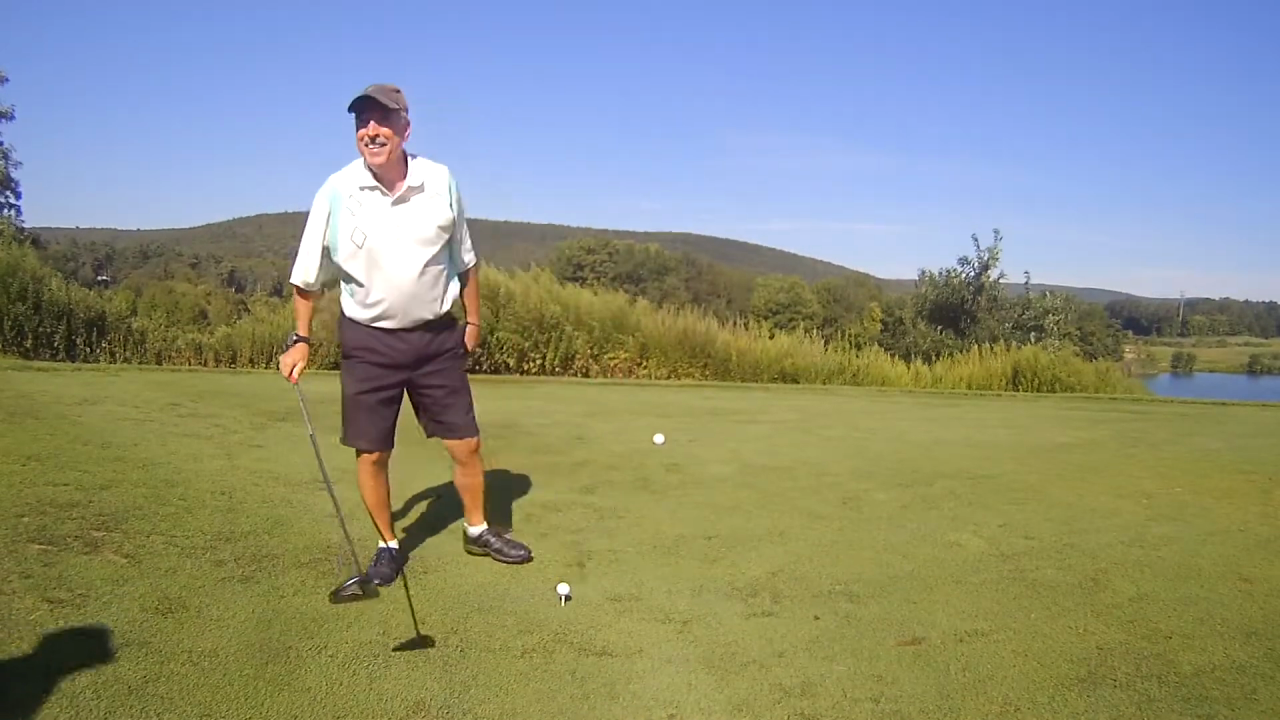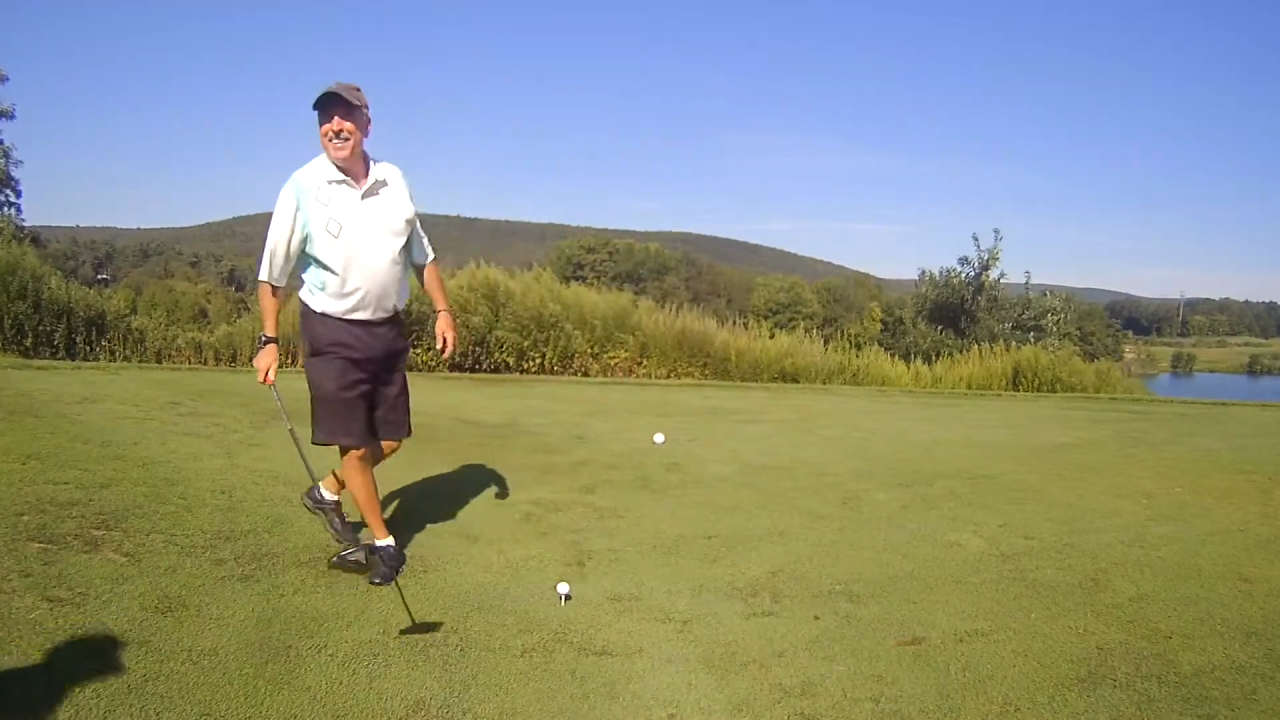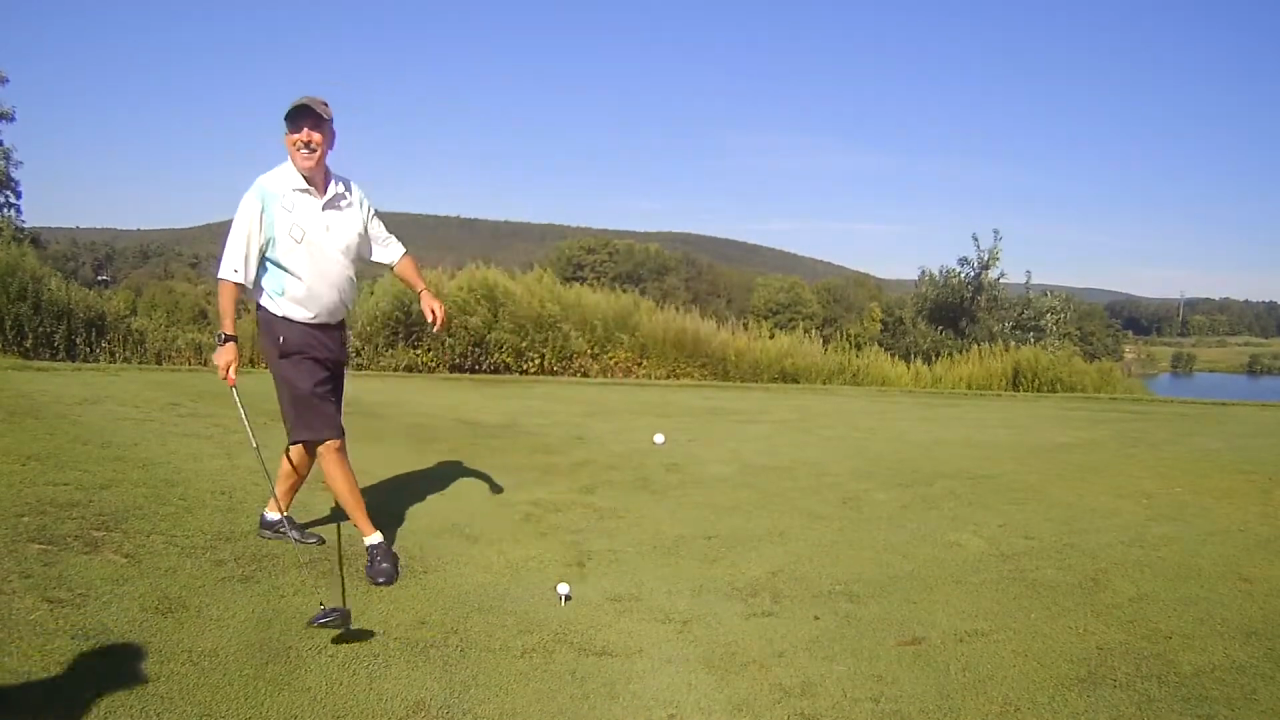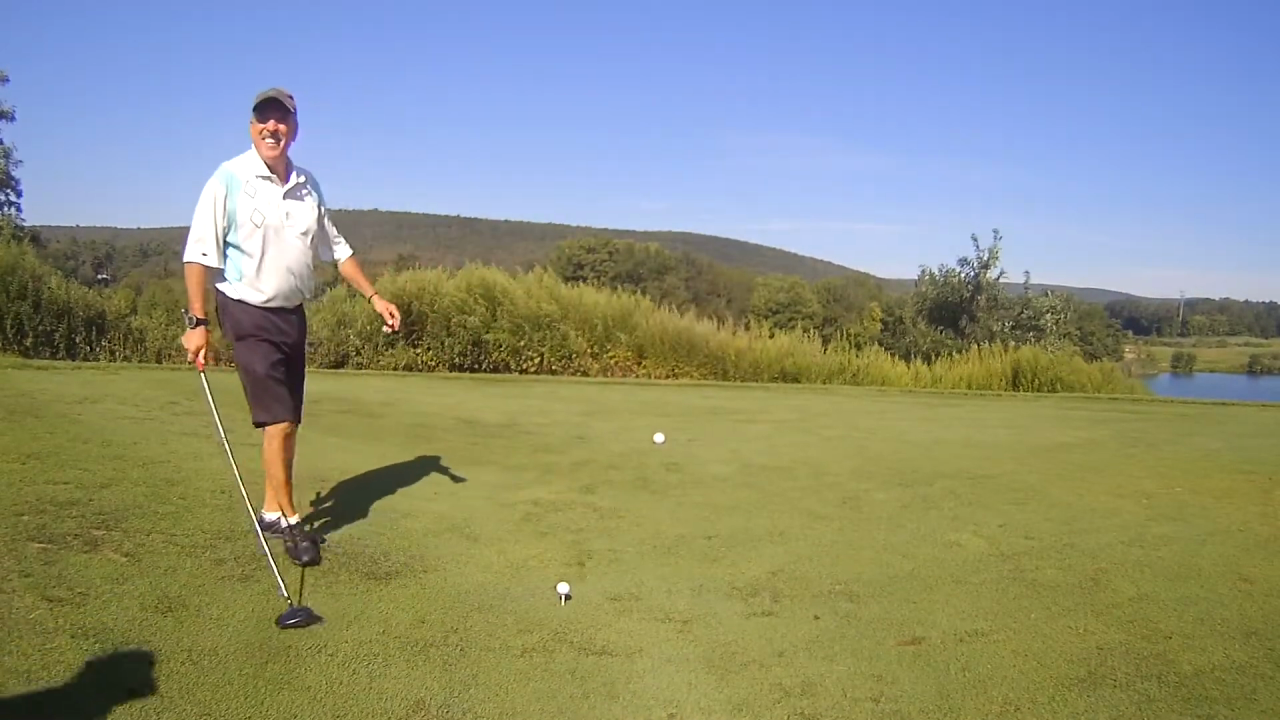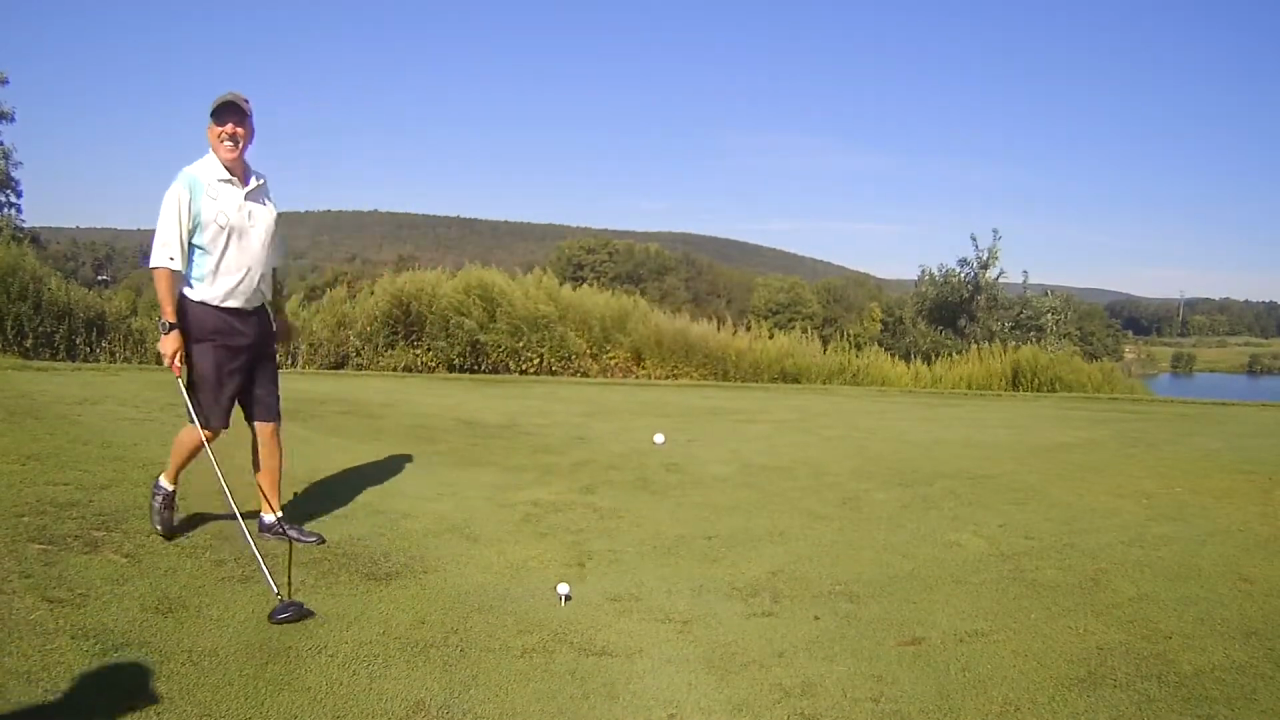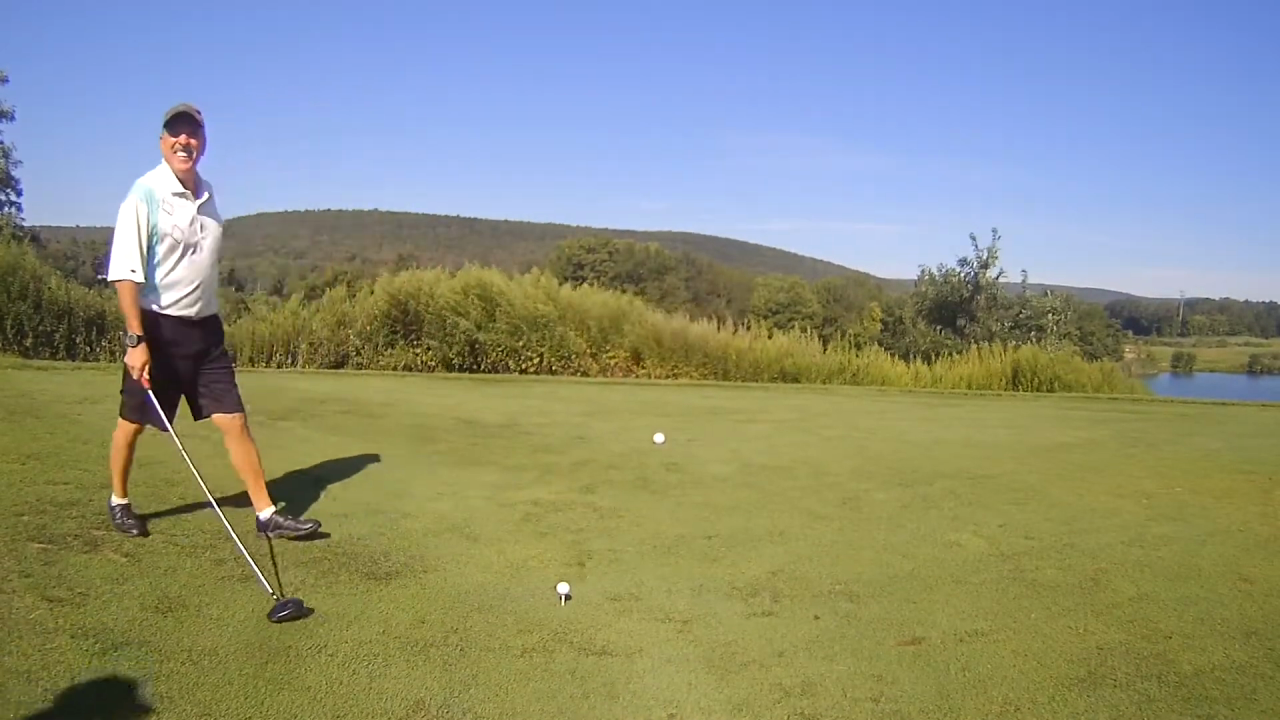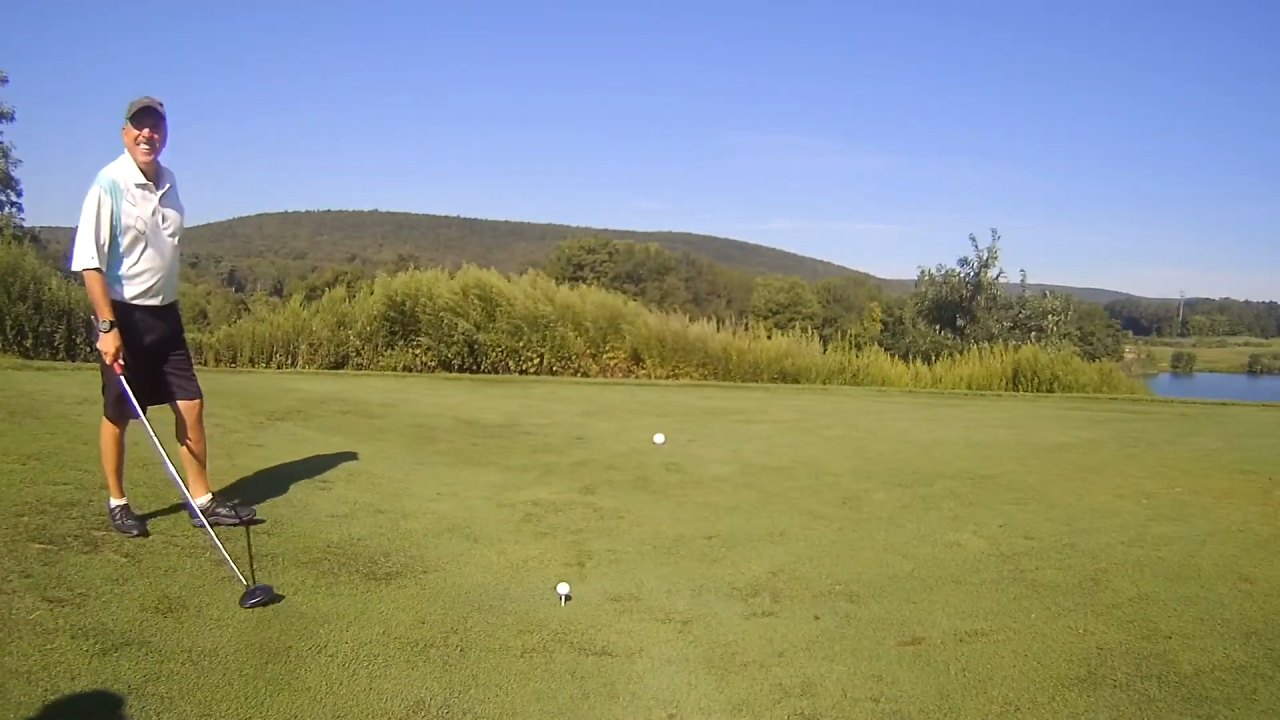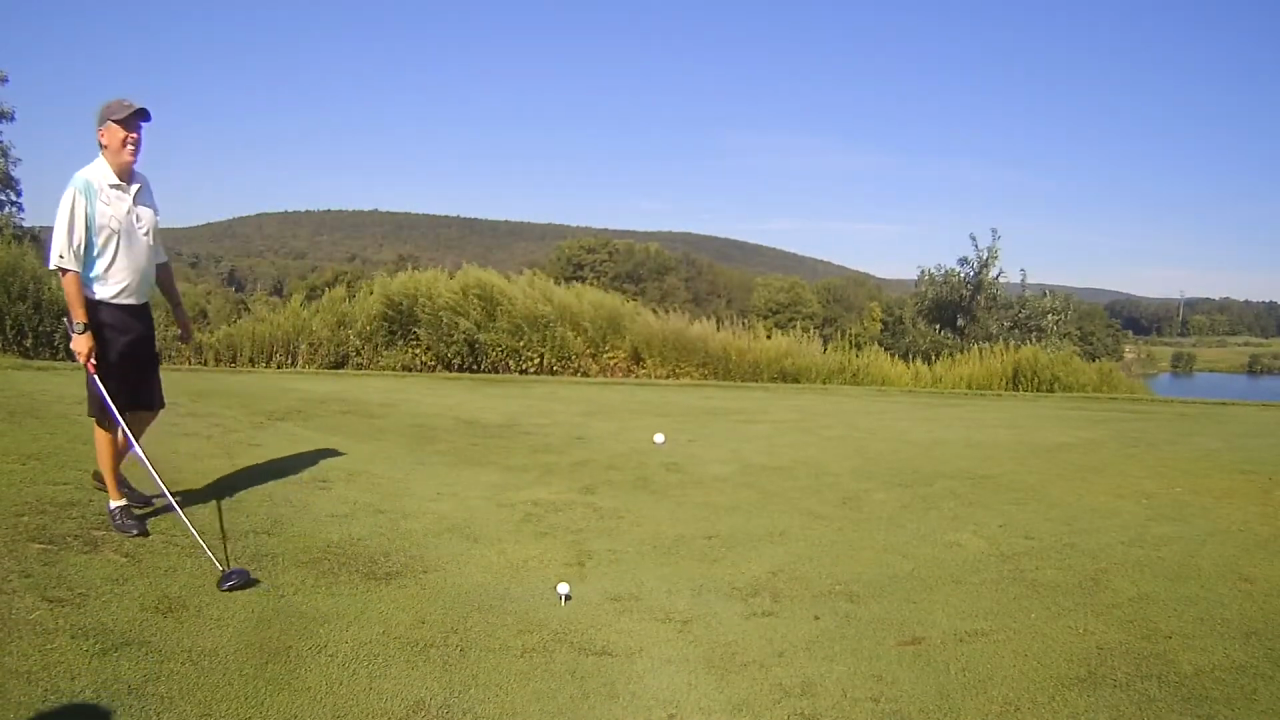
dt=0.2s
person 1, frame 1
left shoulder: (440, 183)
right shoulder: (336, 193)
left elbow: (465, 260)
right elbow: (309, 274)
left wrist: (473, 321)
right wrist: (300, 340)
left hip: (436, 336)
right hip: (368, 341)
left knee: (465, 443)
right knee: (371, 453)
left ankle: (478, 530)
right ankle: (388, 544)
person 1, frame 2
left shoulder: (396, 181)
right shoulder: (302, 188)
left elbow: (421, 254)
right elbow: (272, 272)
left wrist: (442, 310)
right wrist: (269, 340)
left hip: (388, 330)
right hip: (332, 333)
left knee: (390, 440)
right knee: (354, 447)
left ankle: (326, 494)
right ankle: (382, 540)
person 1, frame 3
left shoulder: (352, 194)
right shoulder: (266, 193)
left elbow: (388, 248)
right elbow: (233, 271)
left wrist: (424, 291)
right wrist: (228, 338)
left hip: (332, 331)
right hip: (290, 333)
left knee: (312, 438)
right knee: (328, 441)
left ankle: (275, 514)
right ankle: (373, 540)
person 1, frame 4
left shoulder: (308, 185)
right shoulder: (229, 179)
left elbow: (336, 248)
right elbow: (198, 255)
left wrist: (375, 297)
right wrist: (196, 322)
left hip: (292, 316)
right hip: (248, 316)
left knee: (283, 423)
right knee: (277, 422)
left ankle: (273, 513)
right ankle: (286, 517)
person 1, frame 5
left shoulder: (261, 187)
right shoulder: (190, 184)
right elbow: (165, 261)
left wrist: (280, 311)
right wrist: (169, 327)
left hip: (255, 319)
right hip: (208, 320)
left knee: (267, 425)
right knee: (207, 425)
left ankle: (272, 515)
right ankle: (166, 486)
person 1, frame 6
left shoulder: (208, 194)
right shoulder: (144, 194)
right elbow: (125, 273)
right wrist: (135, 338)
left hip: (204, 326)
right hip: (160, 328)
left knee: (233, 420)
right knee: (135, 420)
left ankle: (266, 512)
right ankle: (119, 500)
person 1, frame 7
left shoulder: (169, 183)
right shoulder: (109, 185)
right elbow: (90, 262)
right wrist: (107, 327)
left hip: (166, 315)
right hip: (124, 316)
left knee: (191, 406)
right knee: (117, 416)
left ankle: (202, 500)
right ankle: (118, 502)
person 1, frame 8
left shoulder: (142, 186)
right shoulder: (84, 187)
left elbow: (157, 257)
right elbow: (66, 262)
left wrist: (178, 310)
right wrist: (80, 327)
left hip: (138, 314)
right hip: (101, 316)
left knee: (147, 409)
right knee: (107, 416)
left ankle: (107, 473)
right ankle: (117, 502)
